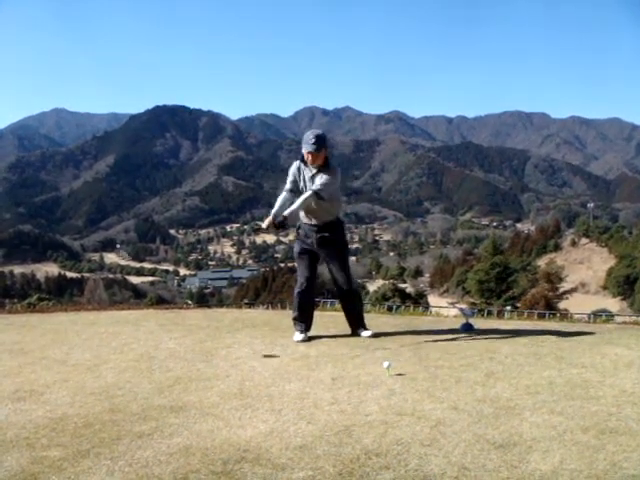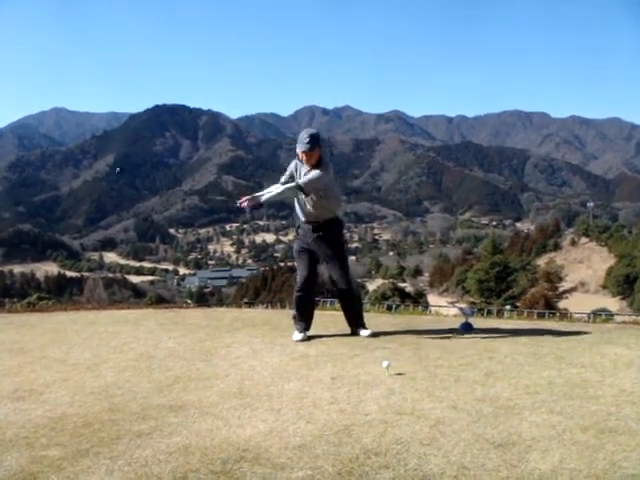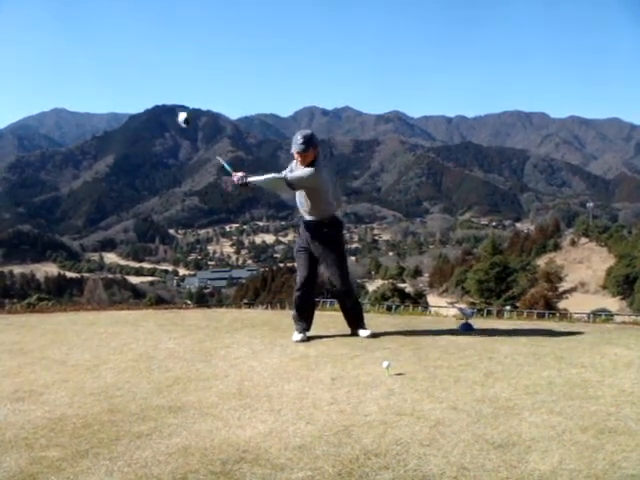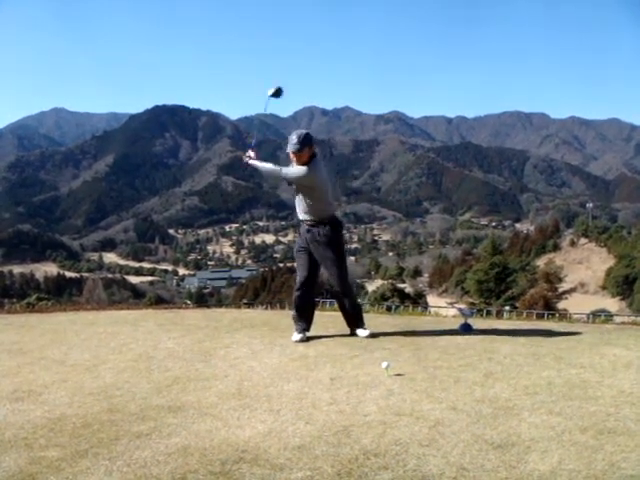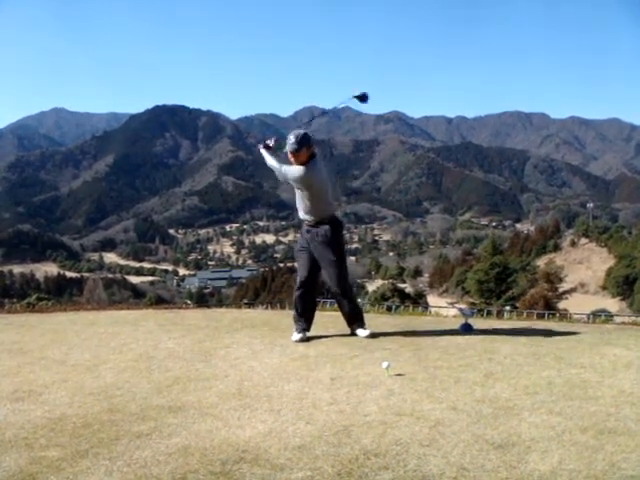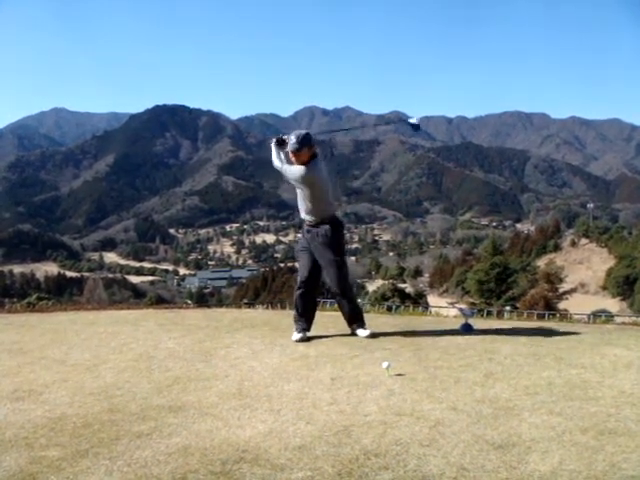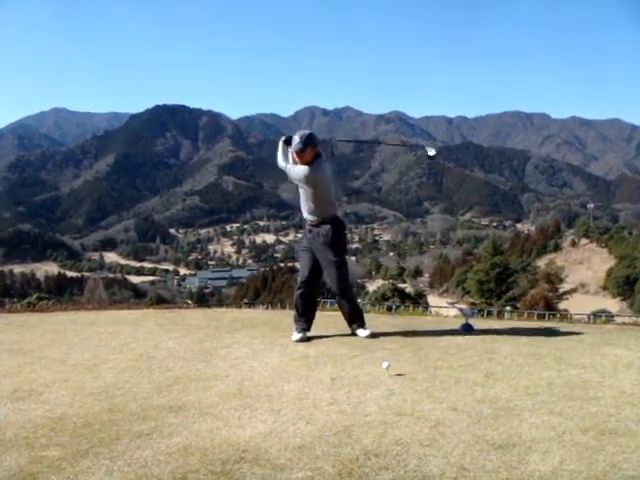
dt=0.1s
person 1, frame 1
left shoulder: (332, 172)
right shoulder: (297, 168)
left elbow: (309, 196)
right elbow: (287, 194)
left wrist: (284, 216)
right wrist: (273, 215)
left hip: (331, 230)
right hip: (306, 230)
left knee: (344, 280)
right knee: (304, 282)
left ankle: (358, 325)
right ankle: (301, 327)
person 1, frame 2
left shoulder: (322, 172)
right shoulder: (297, 165)
left elbow: (292, 189)
right elbow: (281, 185)
left wrist: (260, 200)
right wrist: (256, 196)
left hip: (328, 230)
right hip: (306, 229)
left knee: (342, 280)
right knee: (304, 281)
left ankle: (358, 325)
right ankle: (301, 327)
person 1, frame 3
left shoulder: (315, 172)
right shoulder: (297, 165)
left elbow: (281, 180)
right elbow: (279, 180)
left wrist: (249, 179)
right wrist: (250, 179)
left hip: (327, 229)
right hip: (307, 228)
left knee: (341, 279)
right knee: (304, 281)
left ankle: (357, 325)
right ankle: (301, 327)
person 1, frame 4
left shoulder: (307, 172)
right shoulder: (305, 165)
left elbow: (277, 172)
right elbow: (280, 172)
left wrist: (253, 161)
right wrist: (257, 159)
left hip: (326, 230)
right hip: (307, 229)
left knee: (339, 279)
right knee: (303, 281)
left ankle: (357, 324)
right ankle: (301, 327)
person 1, frame 5
left shoulder: (305, 172)
right shoulder: (308, 164)
left elbow: (277, 168)
right elbow: (284, 170)
left wrist: (264, 151)
right wrist: (271, 151)
left hip: (326, 230)
right hip: (308, 229)
left knee: (338, 280)
right knee: (304, 281)
left ankle: (357, 324)
right ankle: (301, 327)
person 1, frame 6
left shoulder: (305, 173)
right shoulder: (312, 164)
left elbow: (278, 165)
right elbow: (288, 167)
left wrist: (275, 146)
right wrist: (283, 148)
left hip: (326, 230)
right hip: (309, 229)
left knee: (338, 281)
right knee: (304, 281)
left ankle: (357, 324)
right ankle: (301, 327)
person 1, frame 7
left shoulder: (309, 173)
right shoulder: (317, 164)
left elbow: (283, 165)
right elbow: (292, 166)
left wrist: (282, 145)
right wrist: (288, 147)
left hip: (328, 230)
right hip: (311, 229)
left knee: (338, 281)
right knee: (305, 281)
left ankle: (357, 324)
right ankle: (301, 327)
